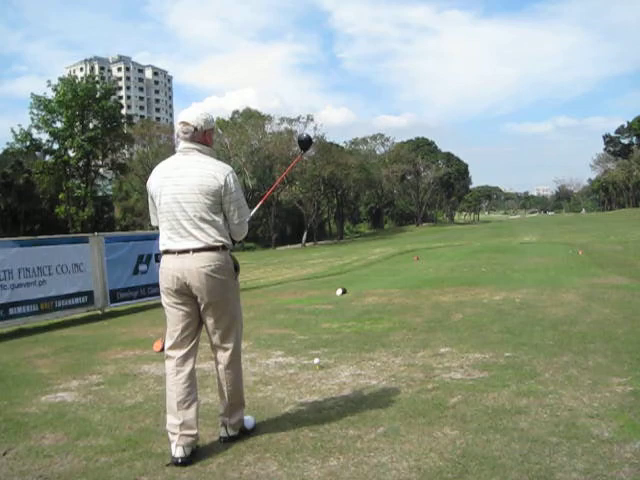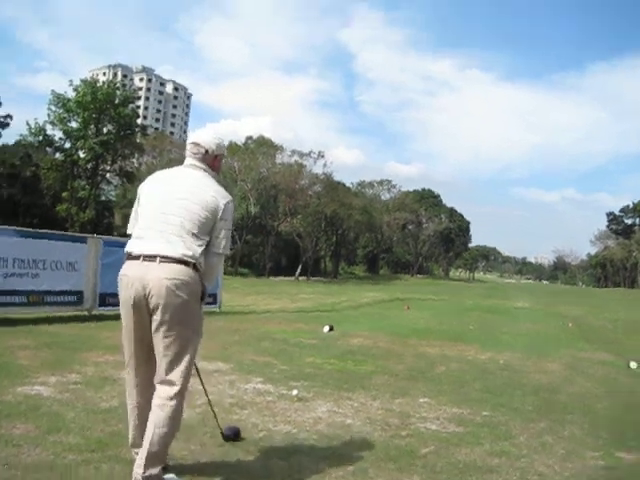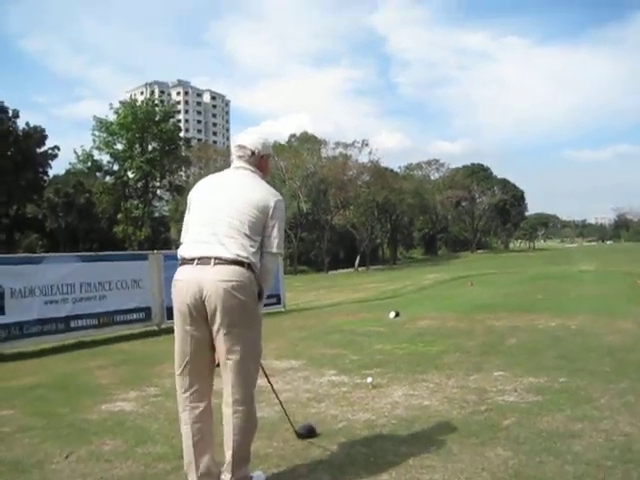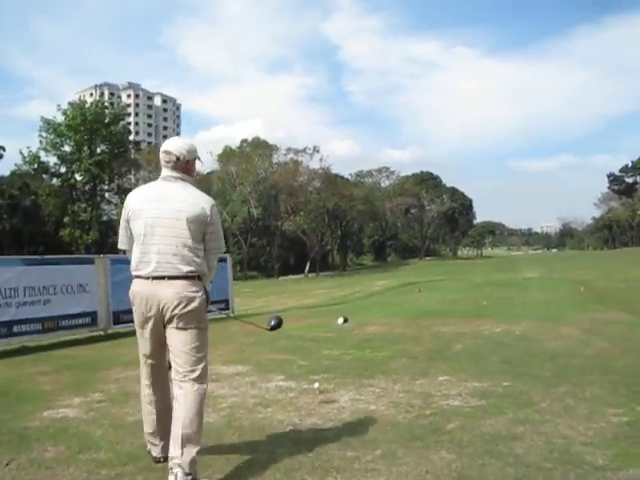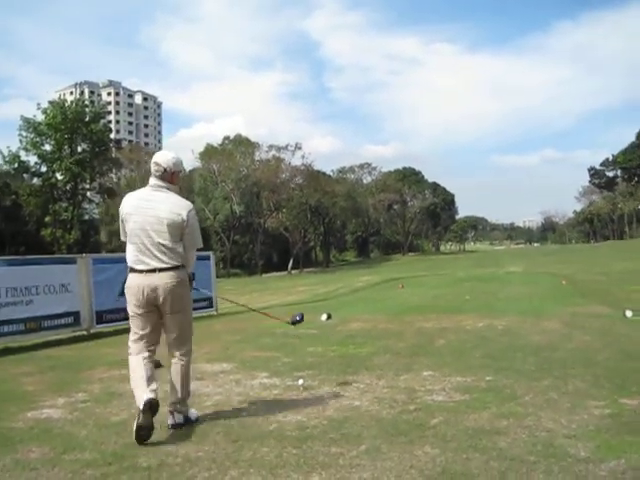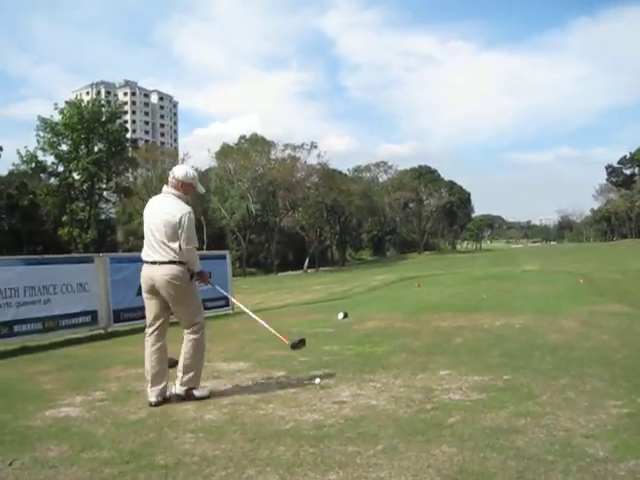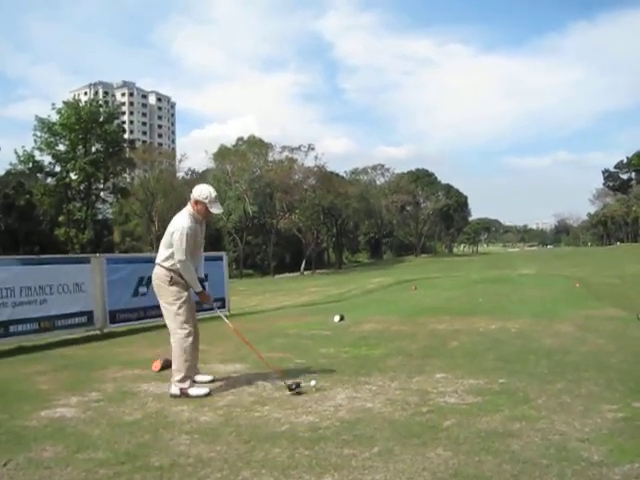
dt=0.7s
person 1, frame 1
left shoulder: (157, 174)
right shoulder: (221, 172)
left elbow: (158, 224)
right elbow: (239, 229)
left hip: (170, 265)
right hip: (211, 263)
left knee: (178, 354)
right knee: (226, 347)
left ankle: (181, 441)
right ankle: (232, 422)
person 1, frame 2
left shoulder: (152, 180)
right shoulder: (219, 197)
left elbow: (133, 234)
right elbow: (215, 258)
right wrist: (198, 289)
left hip: (132, 272)
right hip: (176, 278)
left knee: (139, 373)
right knee: (171, 381)
person 1, frame 3
left shoulder: (202, 185)
right shoulder: (270, 196)
right elbow: (270, 258)
right wrist: (256, 297)
left hip: (186, 277)
right hip: (232, 281)
left knee: (192, 386)
right knee: (238, 386)
person 1, frame 4
left shoulder: (135, 197)
right shoulder: (203, 202)
left elbow: (127, 248)
right elbow: (213, 255)
left hip: (143, 289)
right hip: (184, 291)
left knee: (152, 374)
right knee: (189, 380)
left ankle: (159, 446)
person 1, frame 5
left shoulder: (129, 202)
right shoulder: (183, 207)
left elbow: (127, 240)
right elbow: (190, 251)
left hip: (138, 280)
right hip: (172, 280)
left knee: (140, 347)
right knee: (179, 348)
left ankle: (147, 398)
right ankle: (178, 411)
person 1, frame 6
left shoulder: (152, 204)
right shoulder: (183, 211)
right elbow: (188, 249)
right wrist: (198, 271)
left hip: (148, 271)
right hip: (174, 273)
left knee: (154, 333)
right knee: (194, 327)
left ankle: (156, 392)
right ankle: (185, 385)
person 1, frame 7
left shoulder: (199, 220)
right shoulder: (183, 225)
left elbow: (197, 252)
right elbow: (183, 263)
left wrist: (201, 279)
right wrist: (199, 289)
left hip: (179, 278)
right hip: (167, 279)
left knee: (190, 327)
right knee: (181, 330)
left ankle: (189, 373)
right ankle: (181, 384)
